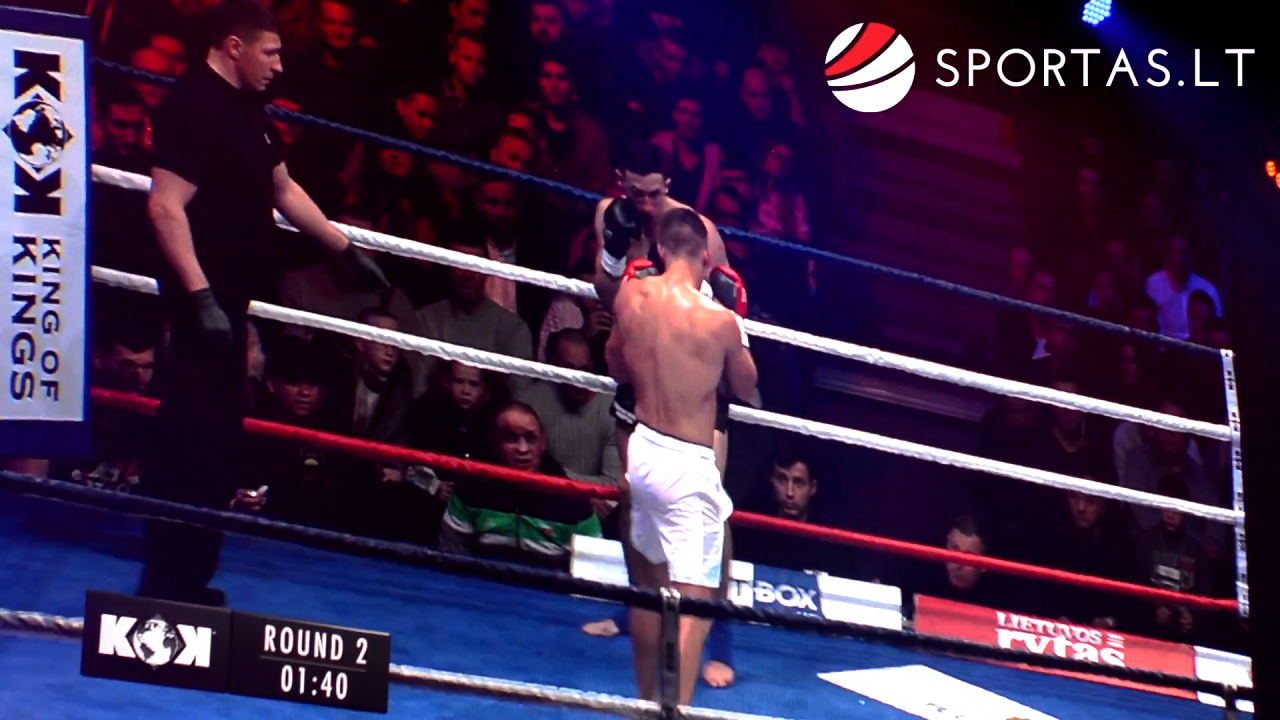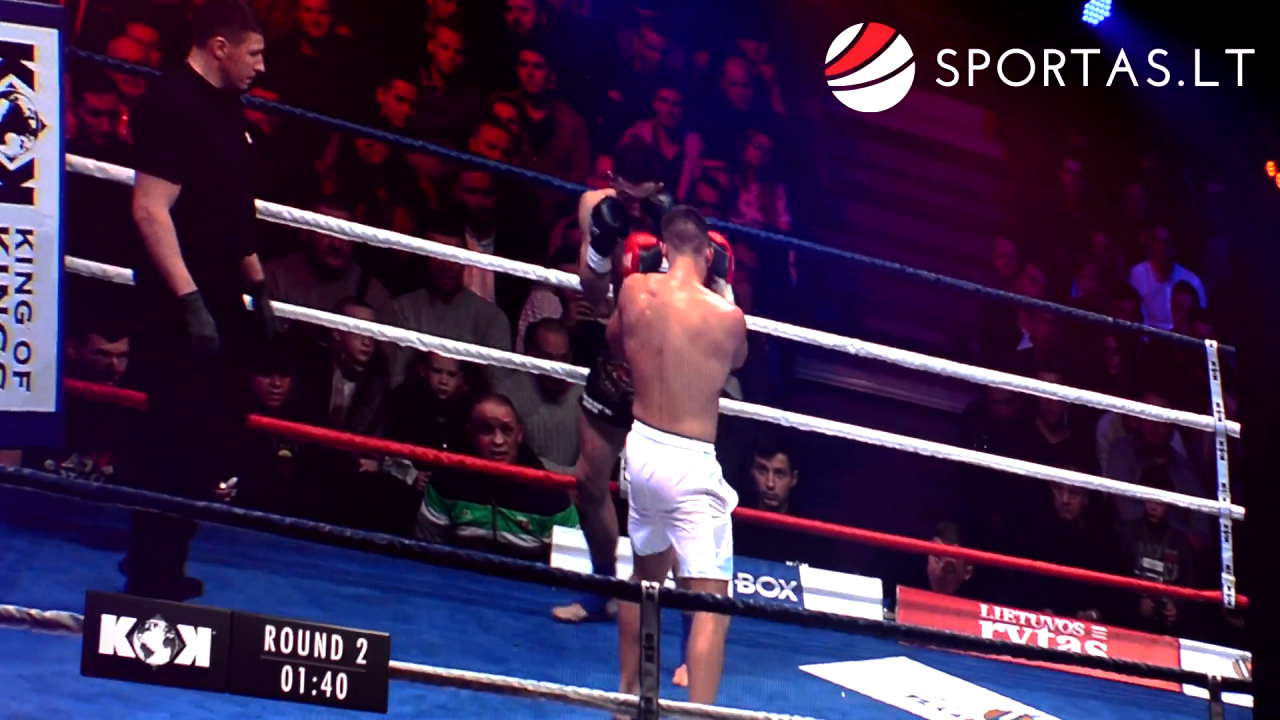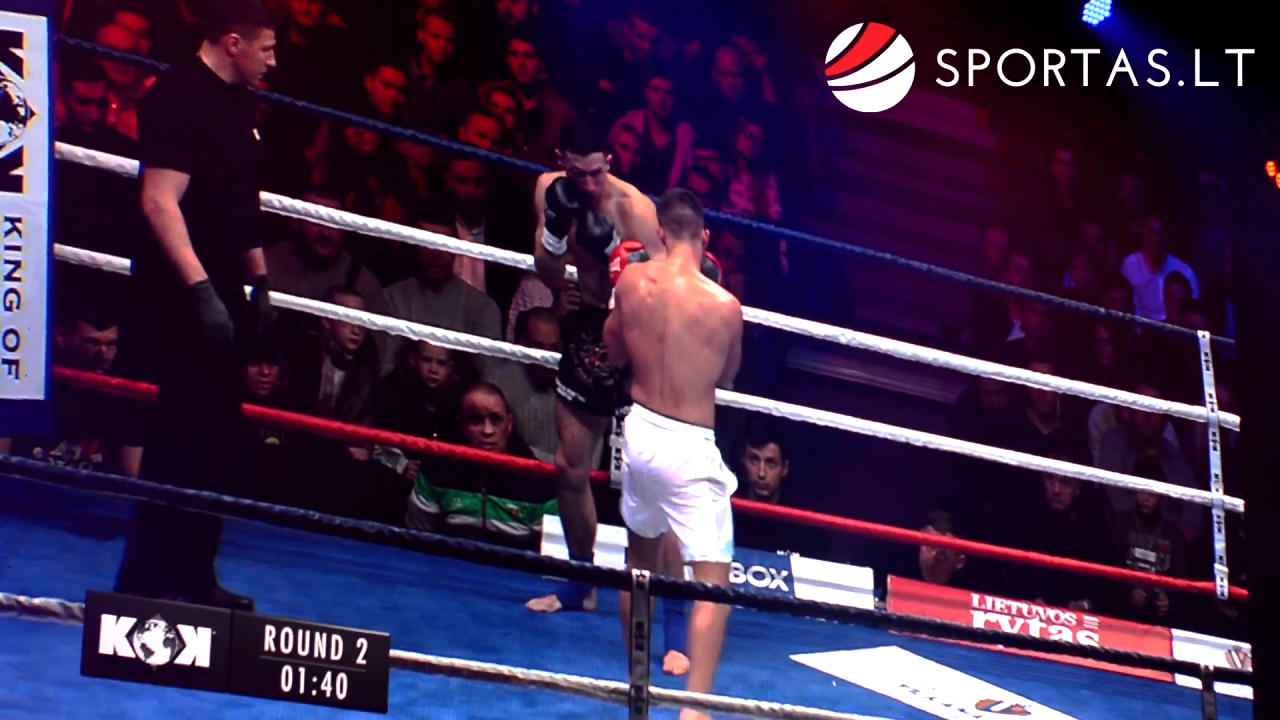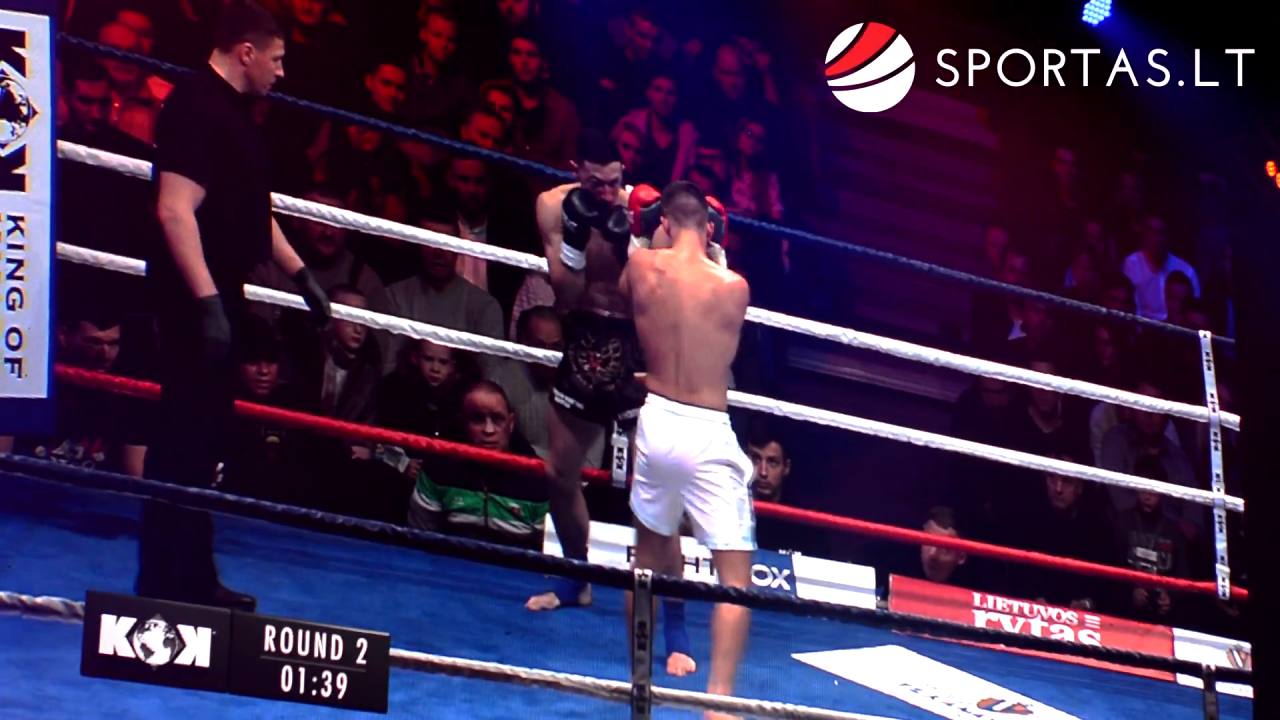
dt=0.4s
person 1, frame 1
left shoulder: (243, 106)
right shoulder: (195, 104)
left elbow: (283, 190)
right elbow: (165, 206)
left wrist: (347, 250)
right wrist: (201, 296)
left hip: (228, 291)
right hip: (206, 296)
left knee: (200, 436)
right knee: (204, 441)
left ankle: (174, 578)
right ankle: (172, 585)
person 1, frame 2
left shoulder: (224, 106)
right shoulder: (173, 105)
right elbow: (149, 209)
left wrist: (257, 286)
right wrist: (189, 301)
left hip: (219, 291)
right hip: (184, 298)
left knee: (212, 432)
right knee: (180, 436)
left ankle: (158, 568)
right ankle: (152, 581)
person 1, frame 3
left shoulder: (236, 101)
right shoulder: (179, 97)
right elbow: (159, 201)
left wrist: (259, 284)
right wrist: (201, 289)
left hip: (222, 284)
right hip: (184, 289)
left knee: (215, 432)
right knee: (188, 432)
left ankle: (190, 573)
right ankle: (147, 578)
person 1, frame 4
left shoulder: (232, 108)
right shoulder: (199, 107)
left elbow: (251, 209)
right elbow: (174, 210)
left wrist: (299, 273)
right wrist: (207, 299)
left hip: (216, 288)
right hip: (198, 295)
left knee: (201, 433)
right knee: (190, 436)
left ankle: (189, 576)
right ankle: (170, 585)
person 2, frame 1
left shoulder: (630, 295)
right shoulder: (719, 320)
right elbow: (746, 389)
left hip: (644, 453)
right hip: (689, 467)
left knee: (651, 582)
right knee: (692, 608)
left ankle: (647, 702)
person 2, frame 2
left shoulder: (634, 291)
right shoulder: (726, 315)
left hip: (642, 449)
right hip: (691, 463)
left knee: (647, 570)
right knee: (709, 605)
left ankle: (627, 691)
person 2, frame 3
left shoulder: (634, 279)
right shoulder: (725, 305)
left hip: (640, 432)
right hip: (690, 448)
left knee: (642, 555)
right knee: (711, 586)
person 2, frame 4
left shoulder: (642, 265)
right shoulder: (734, 287)
left wrist: (640, 234)
right wrist: (717, 246)
left hip: (656, 422)
right hip: (707, 434)
left knee: (651, 553)
right knee: (735, 575)
person 3, frame 1
left shoulder: (698, 229)
right shoulder: (608, 214)
right elbow: (606, 299)
right wrist: (613, 247)
right knee: (632, 495)
left ankle: (719, 635)
person 3, frame 2
right shoulder: (594, 207)
right elbow: (591, 295)
left wrist: (662, 259)
right wrist: (600, 243)
right hip: (614, 354)
right knee: (589, 481)
right ankle: (601, 593)
person 3, frame 3
left shoulder: (635, 207)
right shoulder: (552, 190)
right elbow: (549, 277)
left wrist: (610, 250)
right wrist: (553, 224)
right hip: (584, 332)
right knee: (569, 470)
left ankle: (675, 622)
right ankle: (579, 586)
person 3, frame 4
right shoulder: (552, 206)
right elbow: (566, 296)
left wrist: (636, 244)
right wrist: (575, 237)
left hip: (634, 347)
right hip: (584, 339)
right knee: (560, 473)
right ankle: (575, 579)
